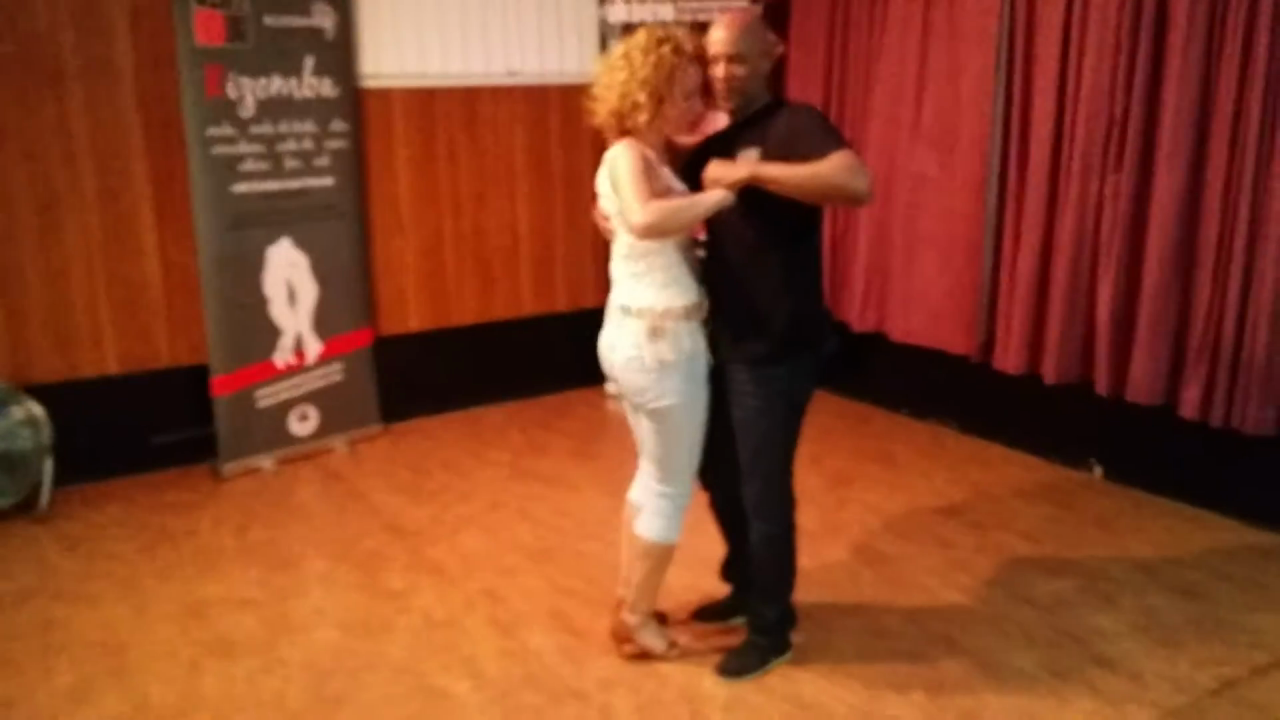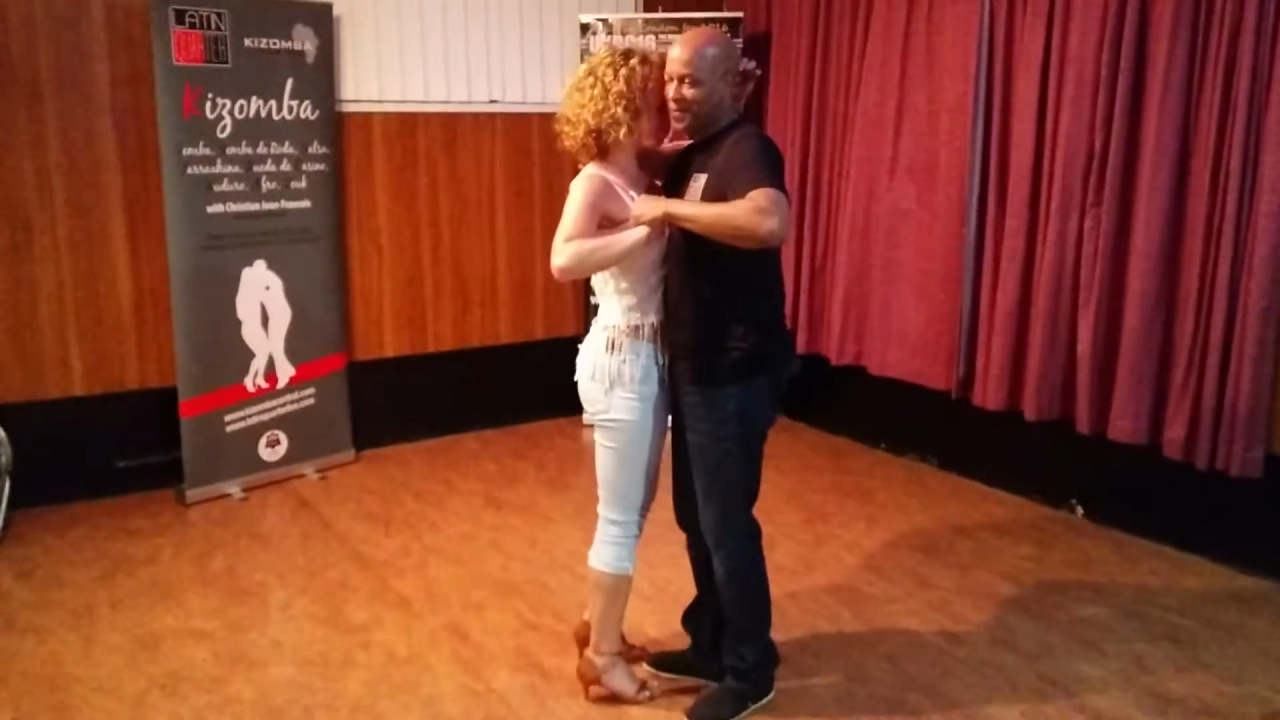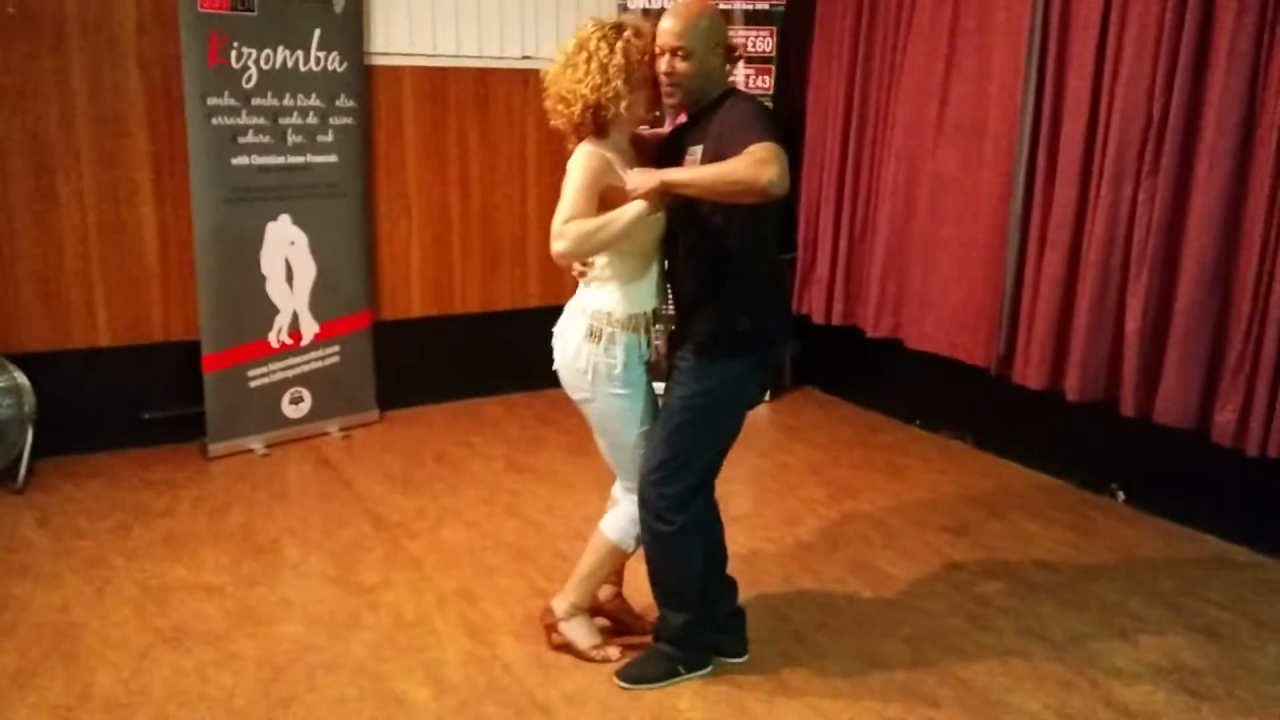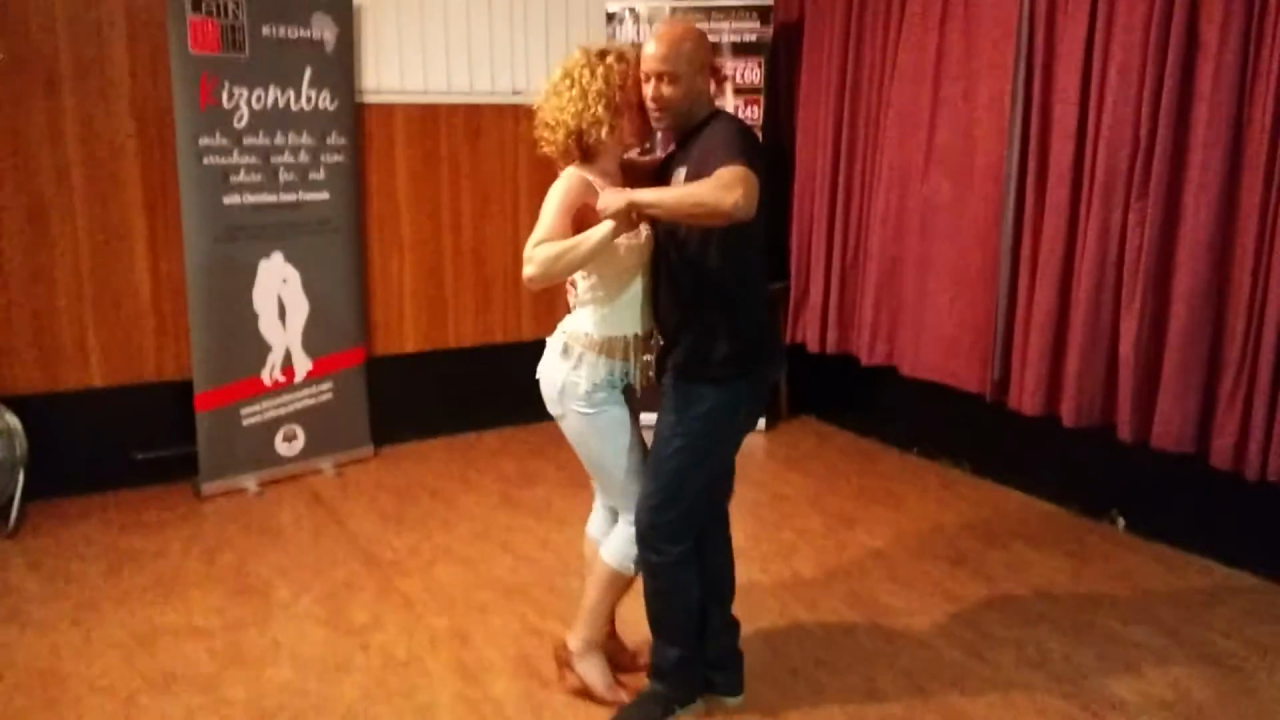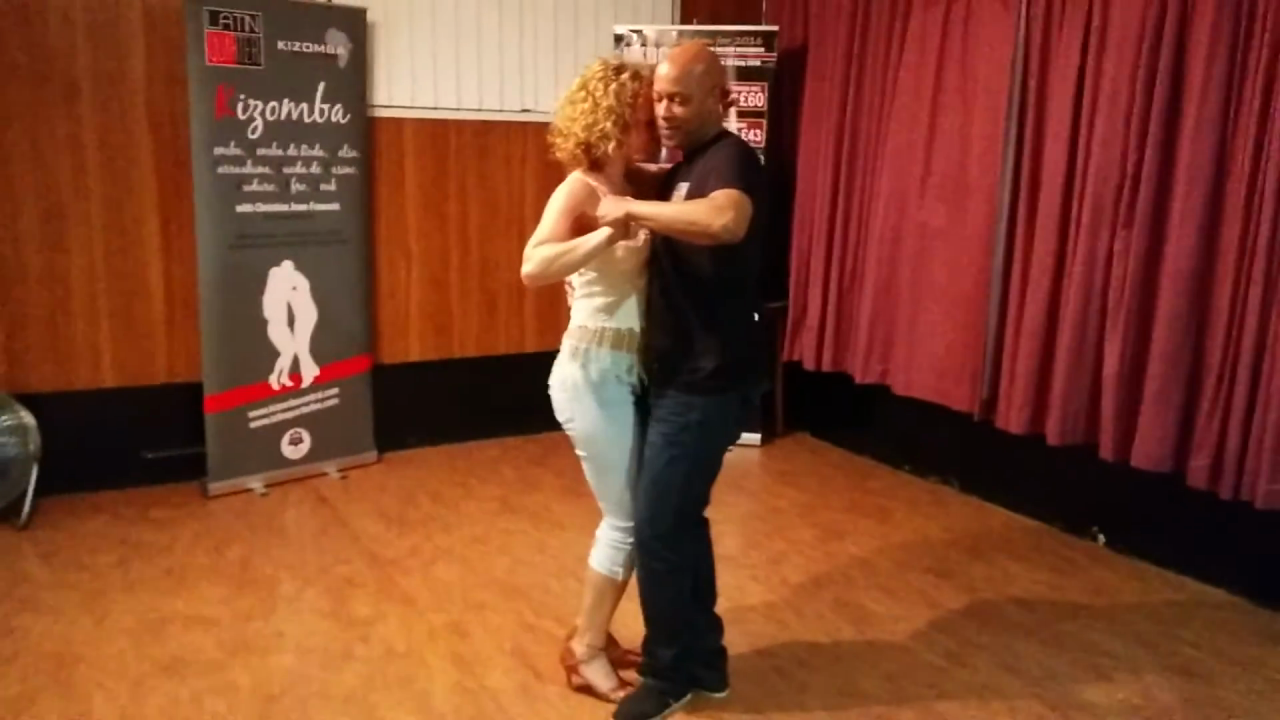
dt=1s
person 1, frame 1
left shoulder: (794, 125)
right shoulder: (713, 147)
left elbow: (855, 183)
left wrist: (751, 173)
left hip: (777, 346)
right hip: (726, 339)
left knee: (763, 490)
right knee: (718, 473)
left ankle: (770, 628)
right ankle: (746, 587)
person 1, frame 2
left shoulder: (747, 150)
right shoulder: (689, 157)
left elbow: (768, 223)
left wrist: (669, 208)
left hip: (736, 371)
right hip: (696, 365)
left knee: (726, 524)
right knee: (694, 516)
right ankle: (711, 645)
person 1, frame 3
left shoulder: (740, 118)
right shoulder: (683, 137)
left elbow: (770, 176)
right elbow: (666, 227)
left wrist: (664, 178)
left hip: (732, 341)
right hip: (703, 334)
left knee: (664, 490)
right knee: (687, 485)
left ankle: (685, 641)
right ankle: (718, 625)
person 1, frame 4
left shoulder: (726, 139)
right shoulder: (679, 157)
left elbow: (735, 200)
left wrist: (633, 198)
left hip: (722, 367)
right hip: (697, 363)
left knee: (663, 519)
right knee: (700, 514)
right ankle: (717, 660)
person 1, frame 5
left shoulder: (730, 160)
right shoulder: (682, 172)
left elbow: (725, 222)
left wrist: (632, 207)
left hip: (706, 382)
right hip: (677, 375)
left knee: (657, 527)
right knee: (678, 520)
right ankle: (701, 659)
person 2, frame 1
left shoulder: (653, 156)
right shoulder: (628, 157)
right elbow: (646, 220)
right wrist: (722, 193)
left hip: (629, 334)
right hip: (661, 341)
left knee: (652, 474)
right knee: (671, 490)
left ankle: (631, 596)
right ankle: (636, 618)
person 2, frame 2
left shoulder: (642, 177)
right shoulder: (595, 183)
right elbow: (564, 261)
right wrist: (647, 228)
left hip: (647, 354)
right hip: (621, 357)
left knee: (634, 503)
right knee: (622, 515)
left ankle: (596, 624)
right ankle: (602, 656)
person 2, frame 3
left shoulder: (632, 152)
right shoulder: (593, 159)
right elbow: (564, 244)
right wrist: (646, 203)
left hip: (618, 336)
right hip: (602, 341)
left knee: (640, 475)
left ankle: (605, 591)
right ankle: (567, 608)
person 2, frame 4
left shoulder: (627, 177)
right shoulder: (576, 185)
right elbow: (534, 267)
right wrist: (614, 226)
left hip: (613, 368)
right hip: (584, 371)
left knee: (614, 506)
right knee: (643, 511)
left ankle: (598, 633)
right ankle: (584, 643)
person 2, frame 5
left shoulder: (629, 187)
right shoulder: (579, 189)
right elbow: (534, 268)
right wrist: (610, 233)
left hip: (625, 371)
right hip: (593, 372)
left knee: (626, 513)
right knee: (627, 520)
left ankle: (593, 635)
right ankle: (586, 650)
